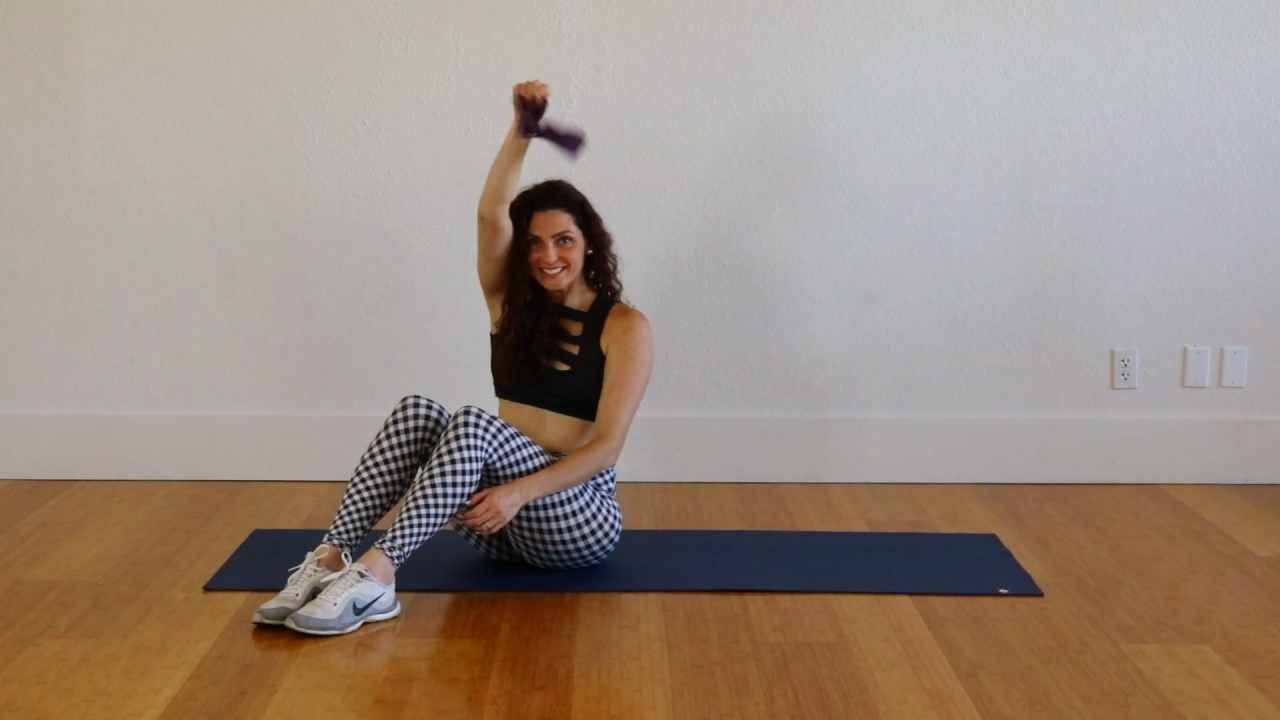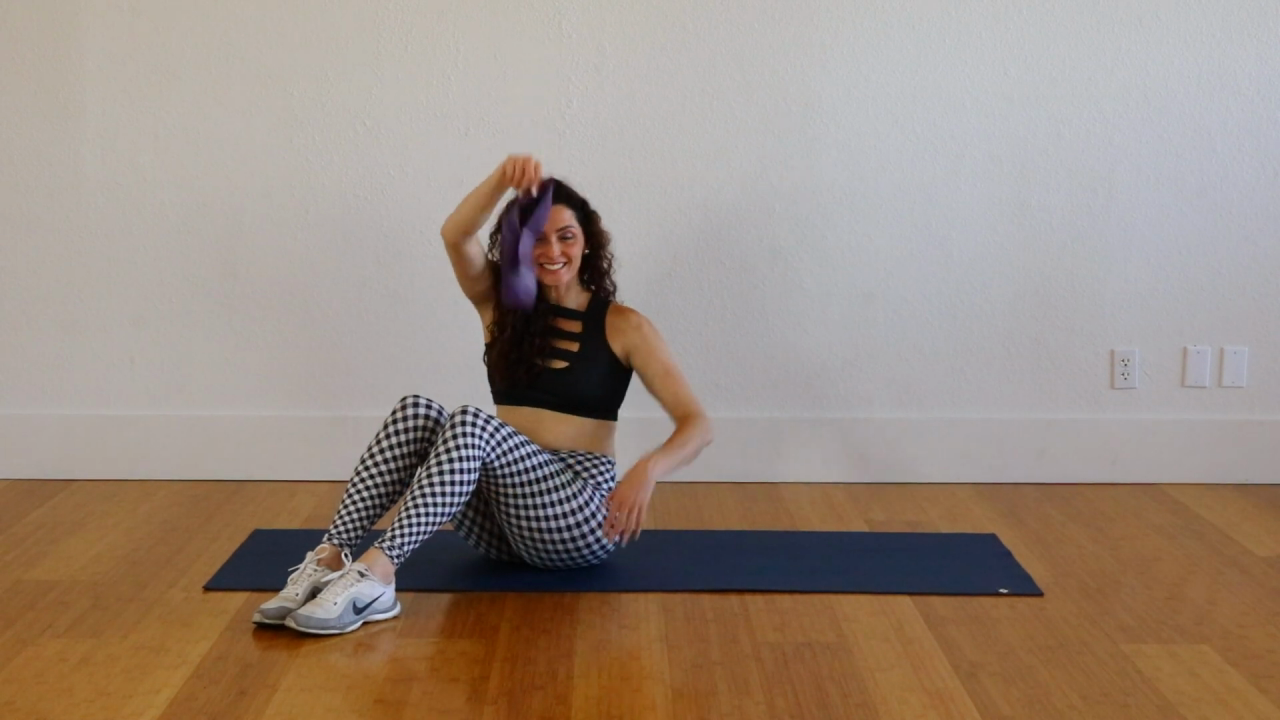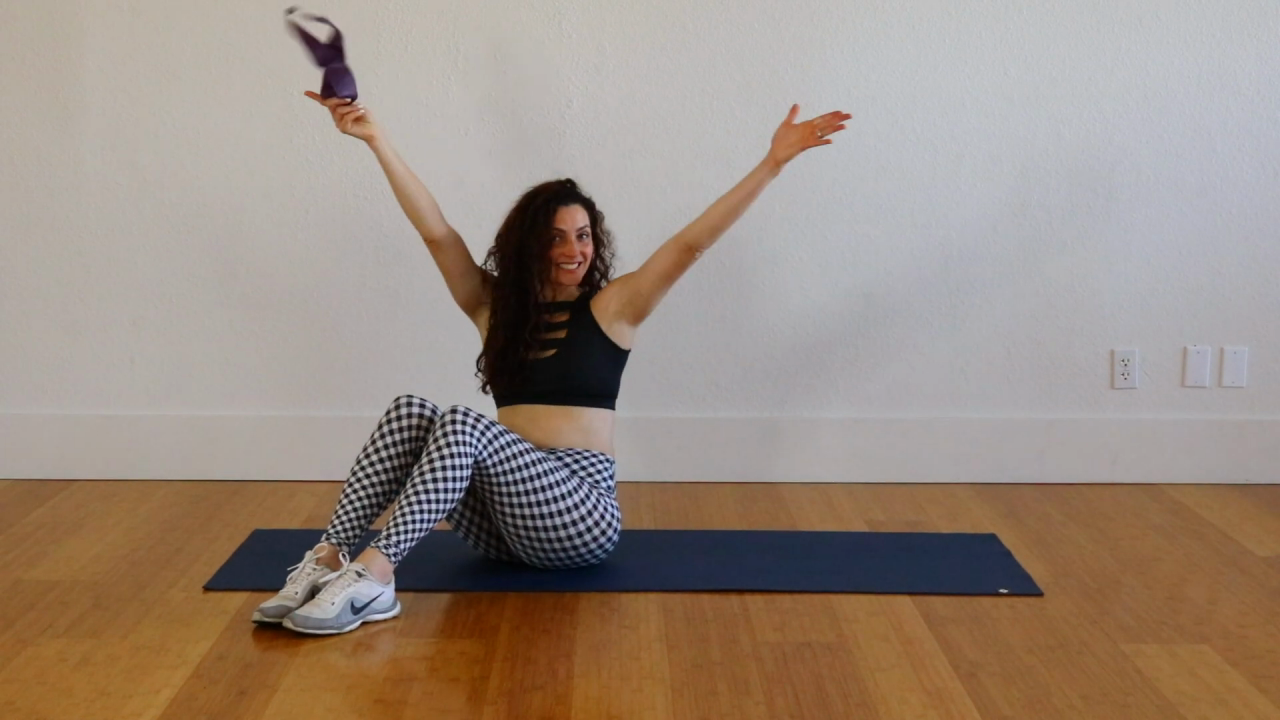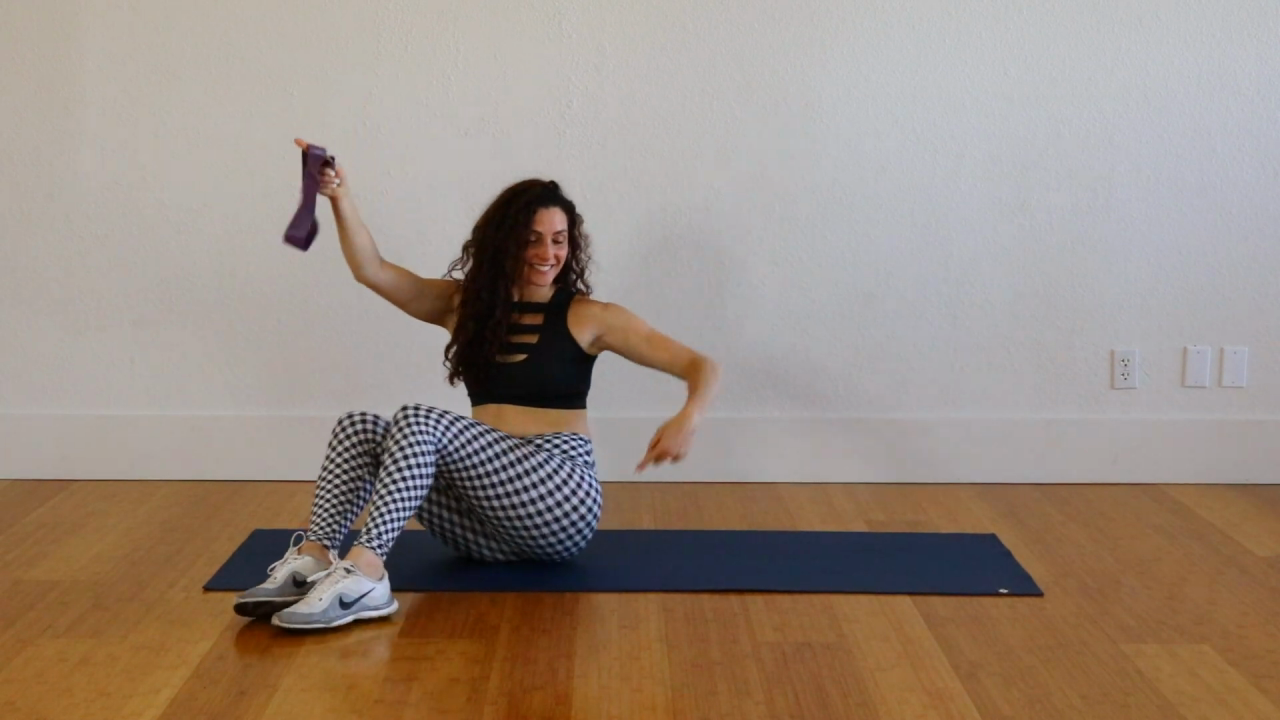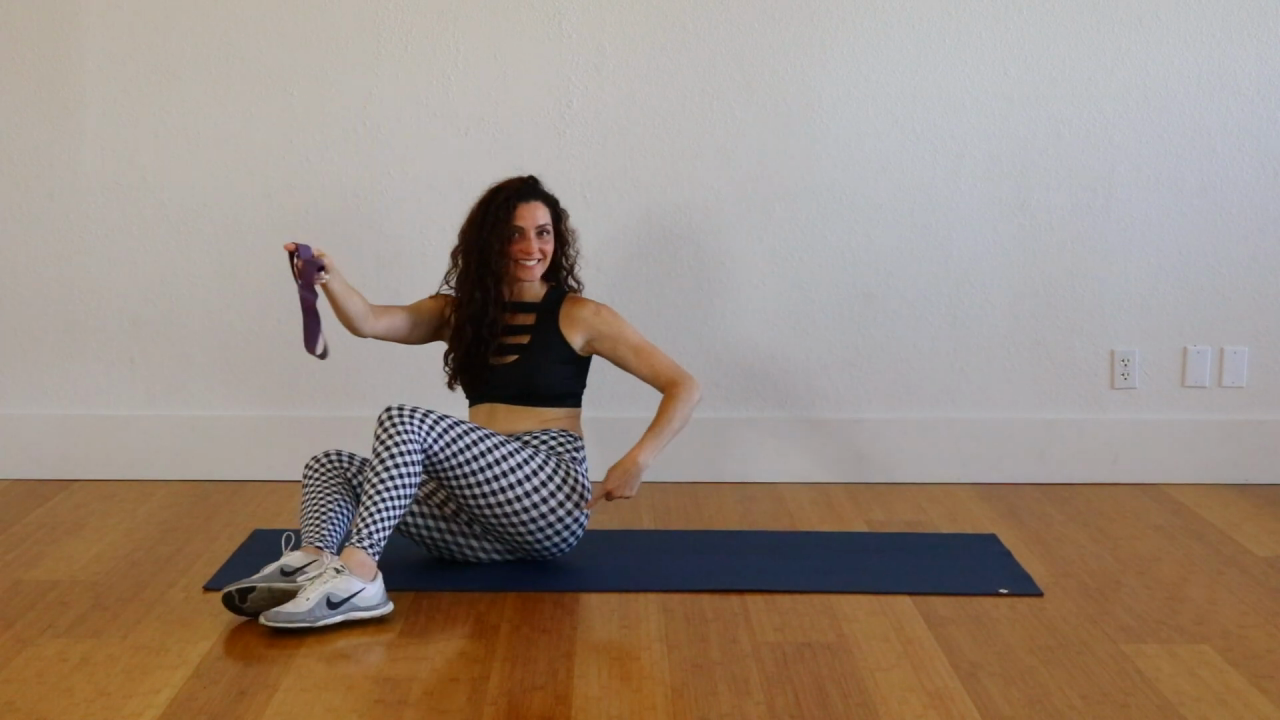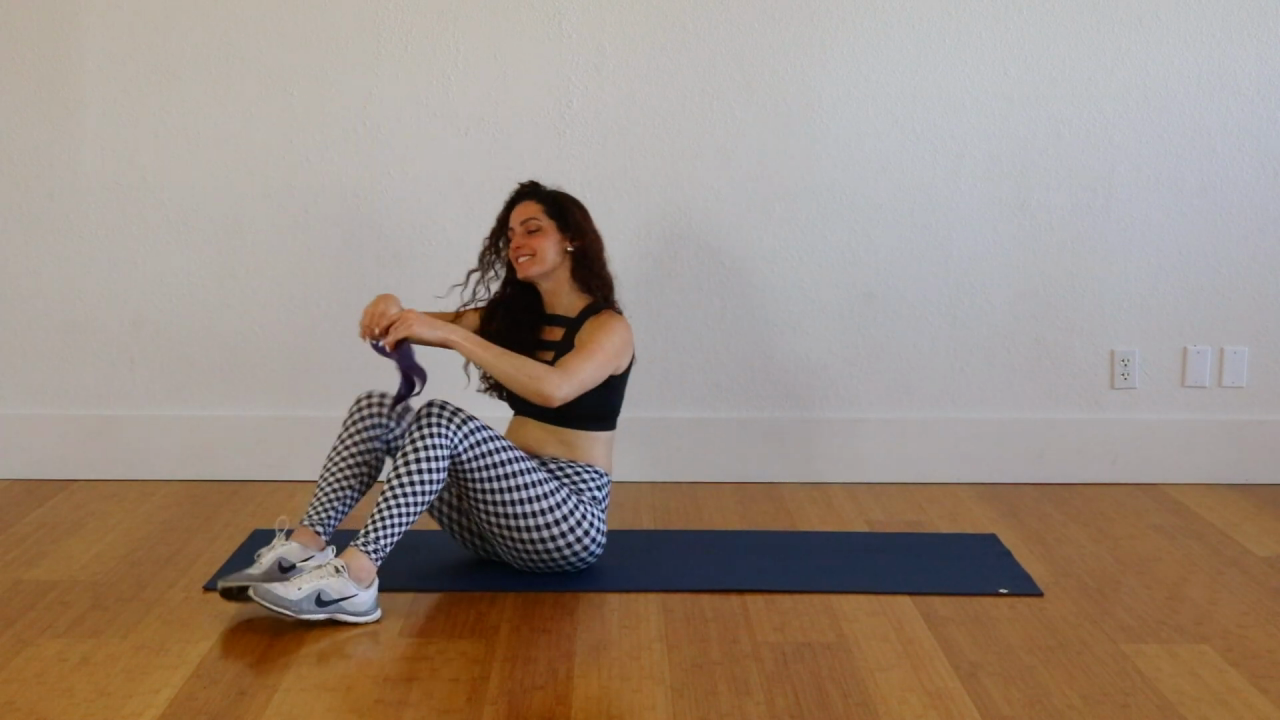
dt=0.5s
person 1, frame 1
left shoulder: (624, 326)
right shoulder: (509, 301)
left elbow: (608, 444)
right elbow: (491, 214)
left wrist: (520, 492)
right wrist: (521, 126)
left hip: (580, 520)
right hip: (509, 517)
left knee: (473, 426)
right knee: (417, 412)
left ankle: (377, 575)
right ankle: (330, 559)
person 1, frame 2
left shoulder: (623, 326)
right shoulder: (500, 304)
left elbow: (698, 424)
right elbow: (455, 238)
left wrist: (651, 465)
right wrist: (502, 180)
left hip: (580, 518)
right hip: (503, 520)
left knee: (471, 424)
right knee: (415, 411)
left ankle: (377, 575)
right ankle: (328, 560)
person 1, frame 3
left shoulder: (612, 306)
right shoulder: (494, 305)
left elbow: (692, 240)
right elbow: (437, 233)
left wrist: (772, 161)
right wrist: (376, 139)
left hip: (582, 518)
right hip: (502, 523)
left knee: (461, 427)
right knee: (410, 412)
left ankle: (374, 575)
right ankle: (328, 561)
person 1, frame 4
left shoulder: (588, 317)
right shoulder: (463, 304)
left elbow: (702, 367)
right elbow: (372, 272)
left wrist: (687, 418)
right wrist: (340, 199)
left hip: (561, 504)
right hip: (491, 521)
left knee: (418, 421)
right knee: (357, 428)
left ankle: (364, 572)
right ankle: (313, 559)
person 1, frame 5
left shoulder: (581, 316)
right shoulder: (458, 311)
left elbow: (685, 388)
right elbow: (365, 323)
left wrist: (639, 458)
right wrist: (329, 280)
left hip: (551, 503)
right hip: (486, 511)
left knee: (403, 420)
right knee: (329, 466)
left ankle: (356, 573)
right ankle: (313, 564)
person 1, frame 6
left shoulder: (607, 328)
right shoulder: (513, 316)
left elbow: (553, 390)
right elbow: (406, 331)
left wrist: (453, 335)
right wrist: (390, 309)
left hip: (569, 525)
right hip: (498, 507)
left knee: (439, 421)
right knee: (375, 409)
left ankle: (355, 576)
right ankle: (305, 546)
